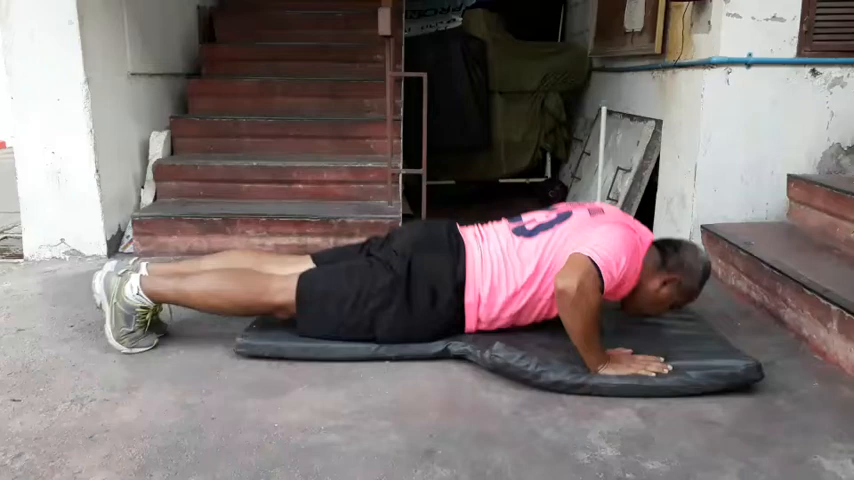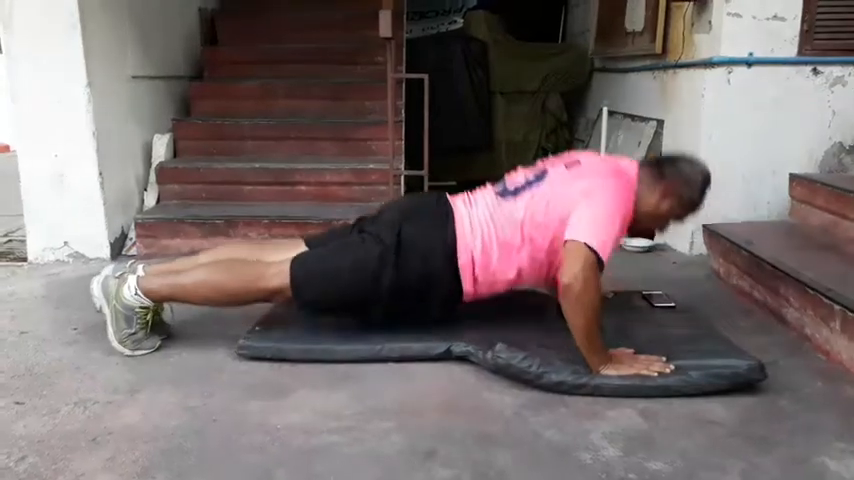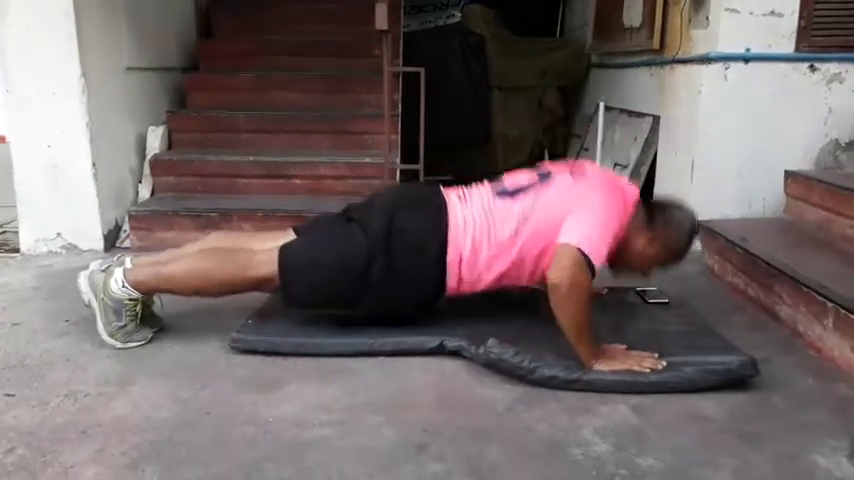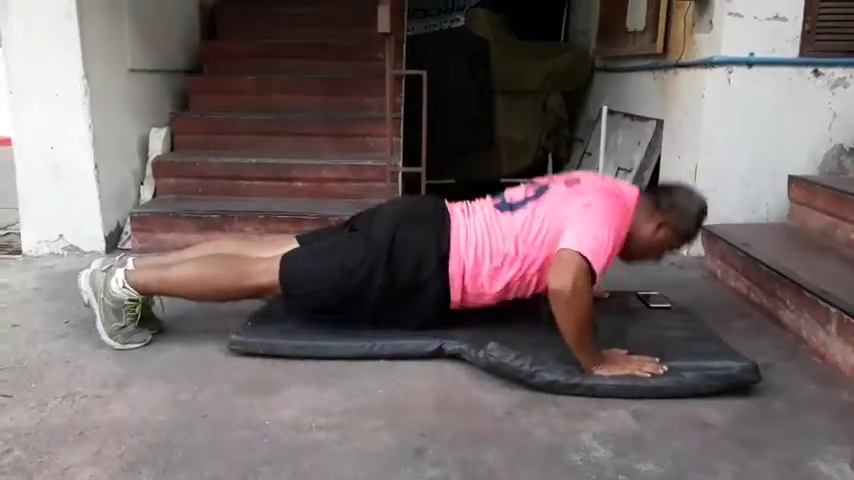
dt=0.5s
person 1, frame 1
left shoulder: (606, 222)
right shoulder: (624, 244)
right elbow: (573, 284)
right wrist: (600, 360)
left hip: (439, 249)
right hip: (435, 290)
left knee: (291, 269)
right knee: (285, 296)
left ankle: (144, 272)
right ankle: (140, 286)
person 1, frame 2
left shoulder: (599, 169)
right shoulder: (613, 193)
right elbow: (574, 279)
left wrist: (582, 293)
right wrist: (600, 360)
left hip: (432, 221)
right hip: (431, 258)
left knee: (285, 258)
right knee: (279, 280)
left ankle: (141, 273)
right ankle: (140, 287)
person 1, frame 3
left shoulder: (591, 184)
right shoulder: (609, 205)
right elbow: (566, 277)
left wrist: (568, 296)
right wrist: (593, 354)
left hip: (421, 214)
right hip: (416, 248)
left knee: (271, 247)
right knee: (268, 267)
left ankle: (129, 264)
right ankle: (125, 279)
person 1, frame 4
left shoulder: (593, 191)
right shoulder: (610, 212)
right elbow: (564, 283)
left wrist: (579, 296)
right wrist: (594, 360)
left hip: (425, 224)
right hip: (423, 264)
left knee: (273, 253)
right knee: (267, 278)
left ankle: (131, 266)
right ankle: (127, 282)
